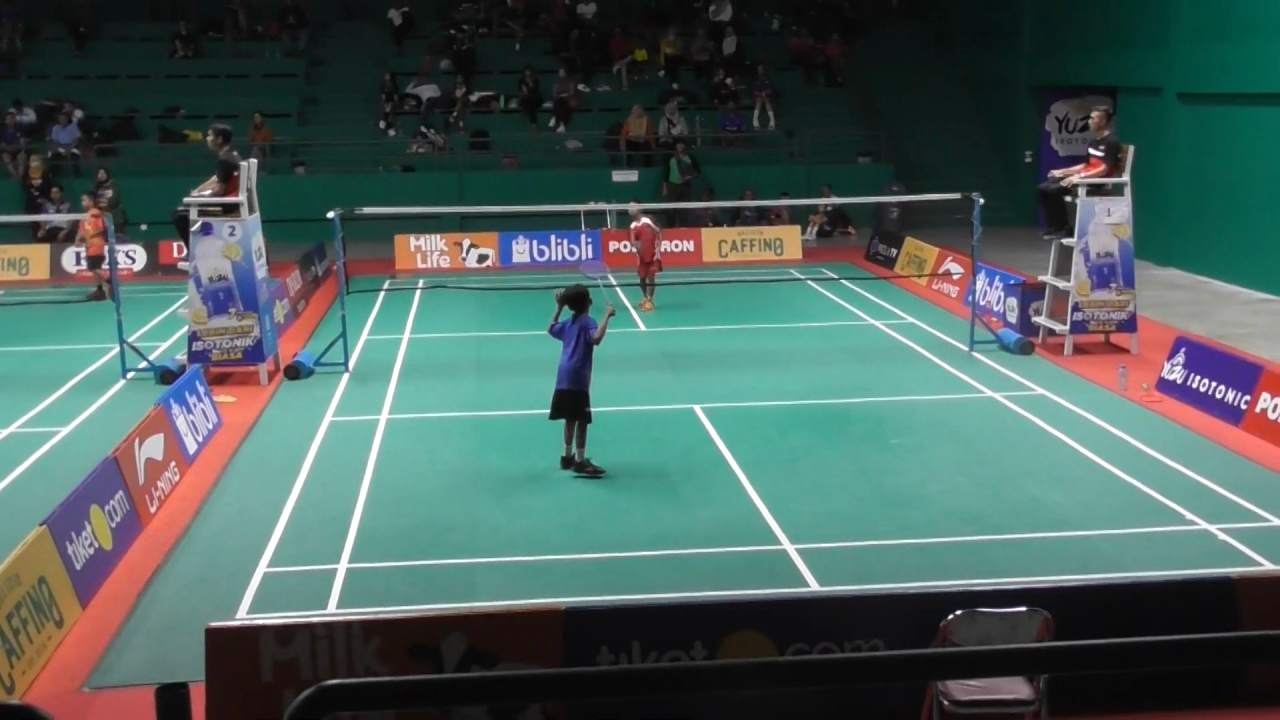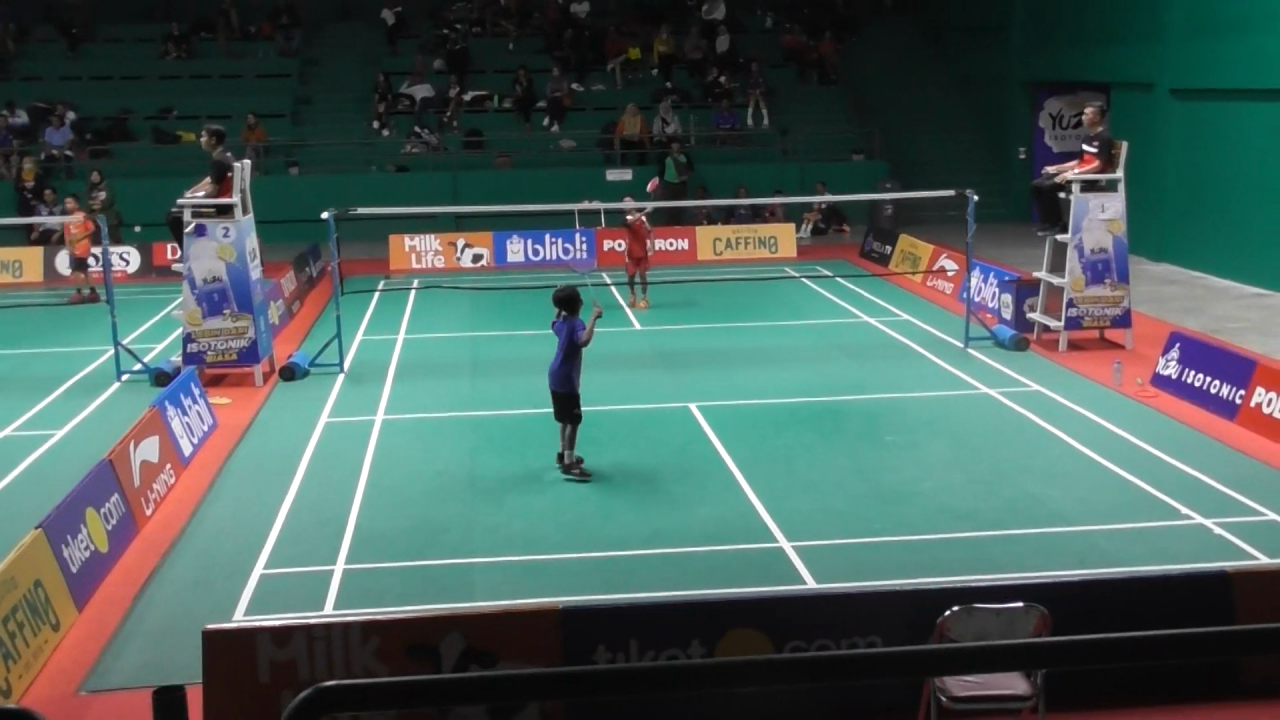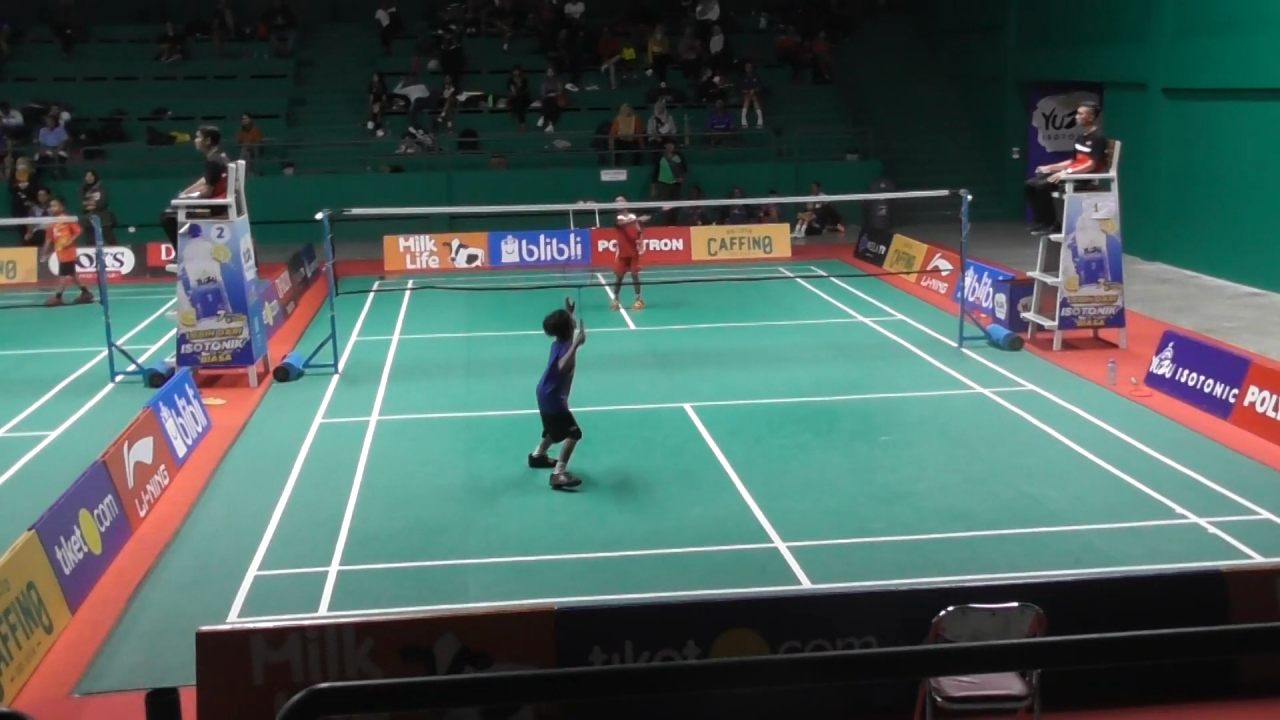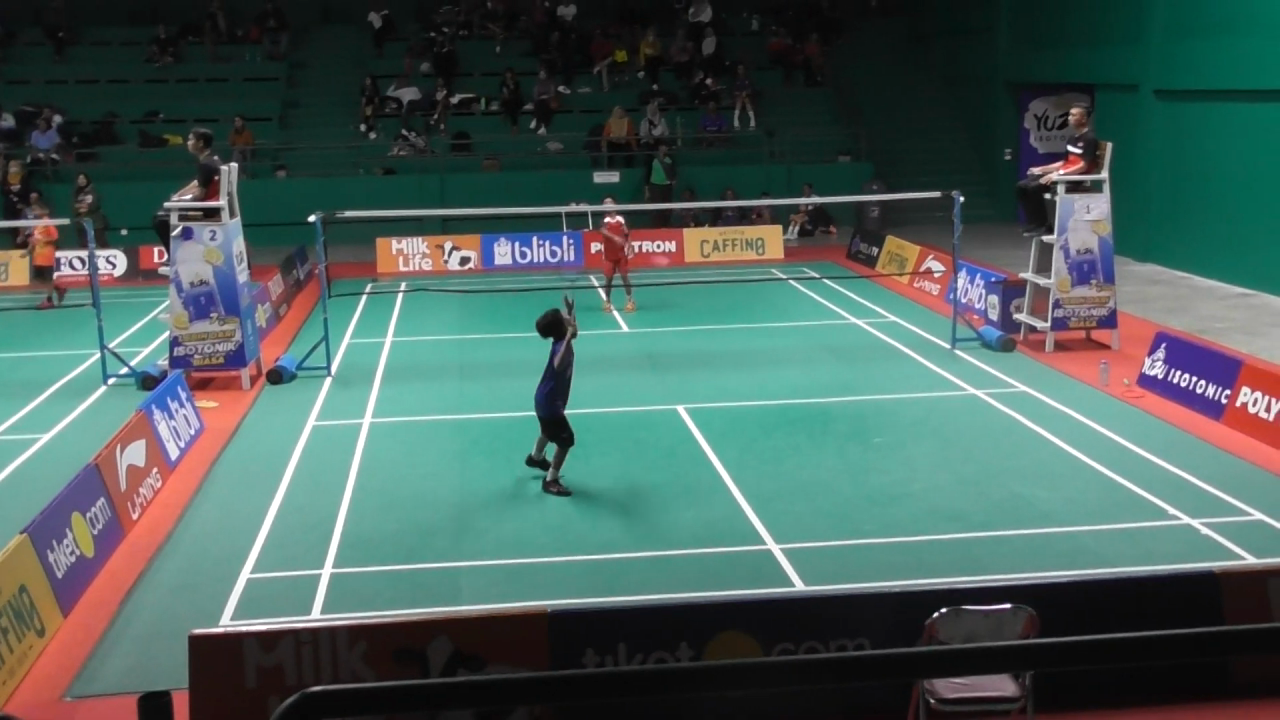
dt=0.2s
person 1, frame 1
left shoulder: (567, 324)
right shoulder: (587, 322)
left elbow: (551, 328)
right elbow: (597, 339)
left wrist: (559, 307)
right wrist: (607, 317)
left hip: (564, 378)
right hip: (577, 379)
left knee: (570, 419)
right knee: (582, 419)
left ankle: (569, 456)
right ankle: (580, 461)
person 1, frame 2
left shoulder: (562, 323)
right shoulder: (577, 324)
left elbow: (554, 323)
right elbow: (584, 340)
left wrist: (560, 305)
right wrist: (593, 318)
left hip: (557, 377)
right hip: (566, 379)
left knee: (566, 417)
right knee: (573, 420)
left ankle: (564, 454)
right ankle: (569, 463)
person 1, frame 3
left shoulder: (560, 342)
right shoulder: (566, 347)
right elbow: (563, 368)
left wrist: (568, 312)
right wrist: (576, 345)
left hip: (546, 395)
right hip: (554, 398)
left knee: (553, 428)
right knee: (573, 434)
left ankle: (537, 456)
right ankle: (559, 474)
person 1, frame 4
left shoulder: (562, 340)
right shoulder: (561, 347)
left elbow: (570, 325)
right elbow: (558, 366)
left wrist: (569, 309)
right wrist: (569, 340)
left hip: (550, 400)
right hip: (550, 402)
left knee: (549, 430)
right knee: (565, 440)
left ankle: (536, 457)
right ankle: (550, 481)
